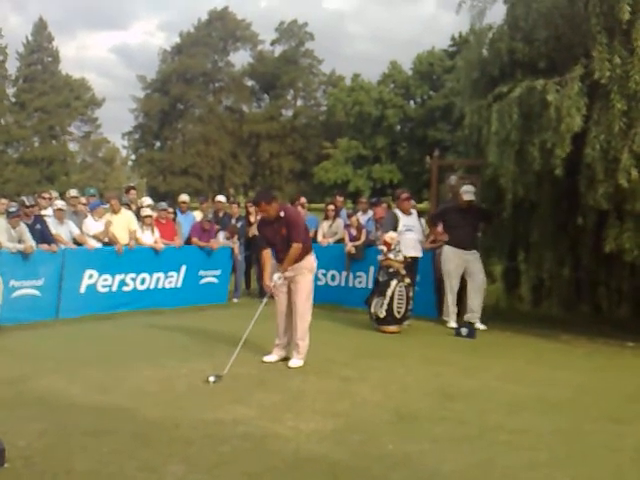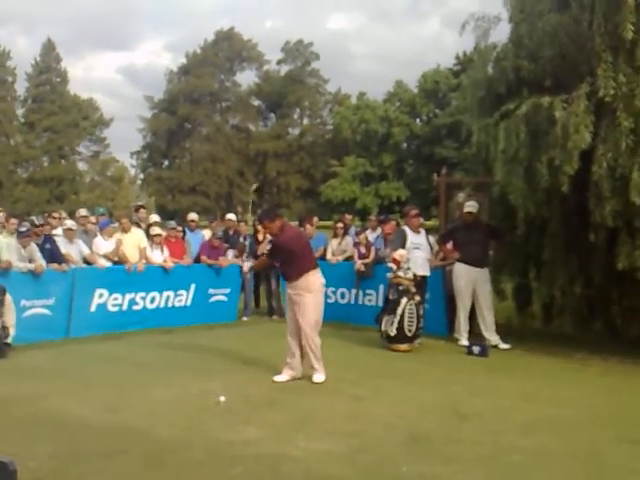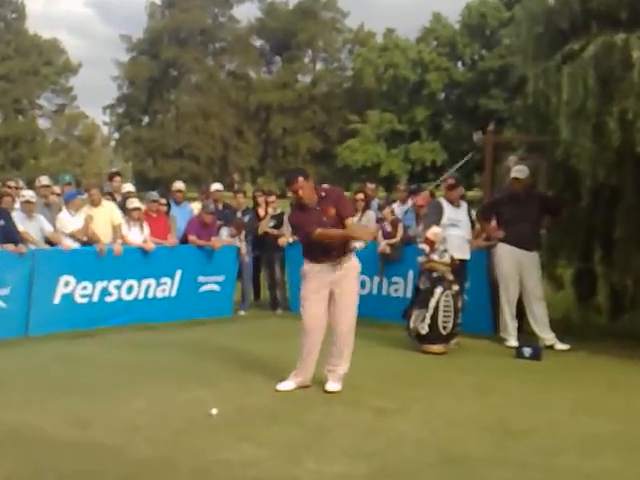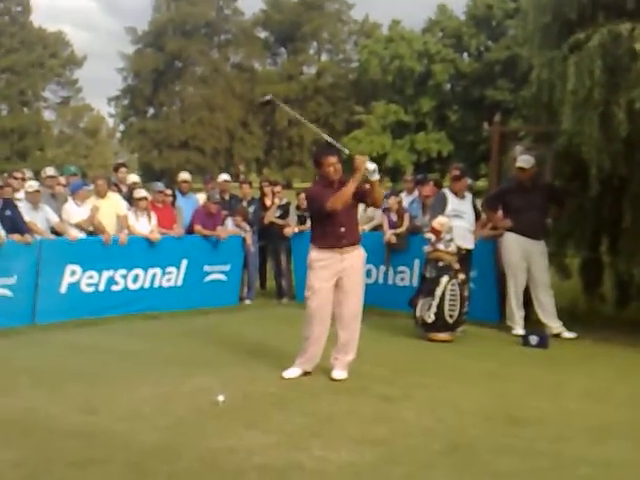
dt=0.7s
person 1, frame 1
left shoulder: (292, 216)
right shoulder: (263, 224)
left elbow: (297, 247)
right elbow: (266, 251)
left wrist: (280, 272)
right wrist: (266, 277)
left hip: (302, 264)
right hip: (281, 265)
left knee: (300, 309)
right knee: (282, 309)
left ankle: (299, 353)
right ankle: (281, 349)
person 1, frame 2
left shoulder: (284, 240)
right shoulder: (286, 233)
left elbow: (267, 260)
right elbow: (273, 258)
left wrist: (252, 266)
left hip: (308, 283)
right hip: (293, 284)
left knee: (307, 328)
right knee: (292, 329)
left ankle: (318, 369)
right ankle: (293, 369)
person 1, frame 3
left shoulder: (334, 195)
right shoulder: (296, 216)
left elbow: (350, 224)
right elbow: (322, 235)
left wrist: (357, 233)
right wrist: (351, 234)
left hip: (346, 264)
right hip: (315, 269)
left knee: (344, 323)
right knee: (311, 323)
person 1, frame 4
left shoulder: (351, 184)
right shoulder: (314, 191)
left elbow: (378, 202)
right elbow: (336, 205)
left wrist: (372, 177)
right wrist: (357, 175)
left hip: (352, 256)
right hip: (323, 258)
left knee: (349, 312)
right knee: (317, 311)
left ankle: (342, 363)
person 2, frame 1
left shoulder: (477, 211)
right shoulder: (447, 210)
left elbow: (489, 220)
right elbow: (431, 221)
left wrist: (477, 232)
left hip: (471, 252)
right hip: (452, 250)
left knee: (479, 282)
right knee: (451, 286)
left ankle: (474, 317)
right ankle: (450, 318)
person 2, frame 2
left shoulder: (486, 228)
right shoulder: (456, 228)
left elbow: (498, 237)
right elbow: (441, 240)
left wrist: (488, 250)
left hip: (482, 269)
right hip: (463, 268)
left knee: (486, 304)
right knee: (463, 303)
left ankle: (493, 338)
right ankle: (462, 336)
person 2, frame 3
left shoulder: (539, 199)
right shoulder: (501, 200)
left elbow: (555, 211)
right elbow: (481, 214)
left wrist: (540, 228)
right wrist: (492, 231)
left hip: (531, 252)
right hip: (507, 250)
left knee: (535, 295)
right knee: (508, 293)
left ankle: (548, 338)
right ankle: (510, 336)
person 2, frame 4
left shoulder: (545, 188)
right shoulder: (508, 189)
left elbow: (559, 202)
right elbow: (487, 204)
left wrist: (547, 217)
right wrist: (498, 221)
left hip: (538, 241)
right hip: (514, 239)
left knee: (543, 284)
right knee: (515, 283)
left ankle: (555, 326)
right ankle: (517, 324)
